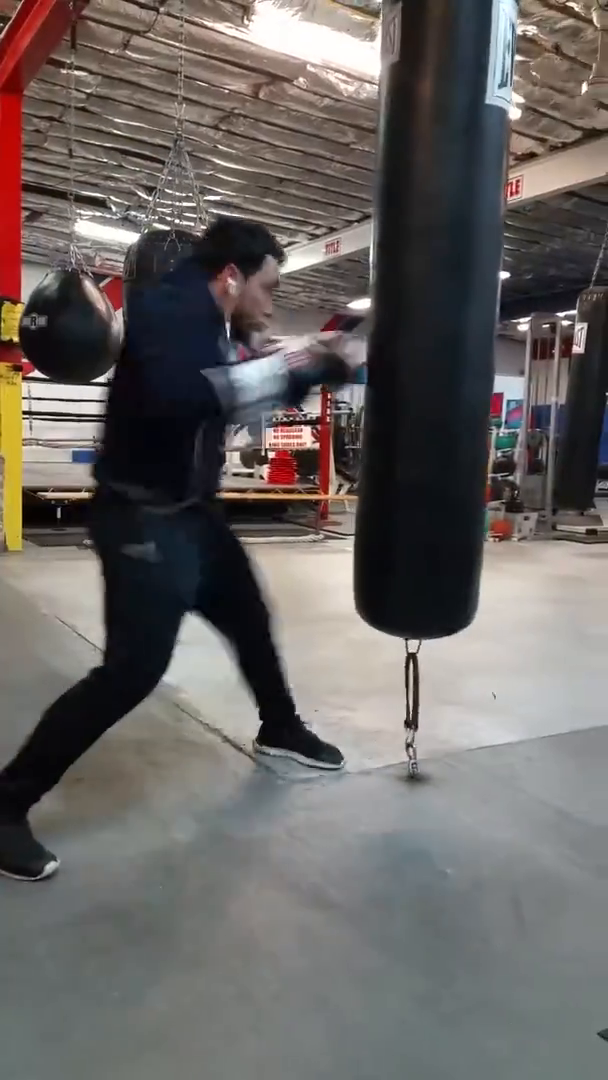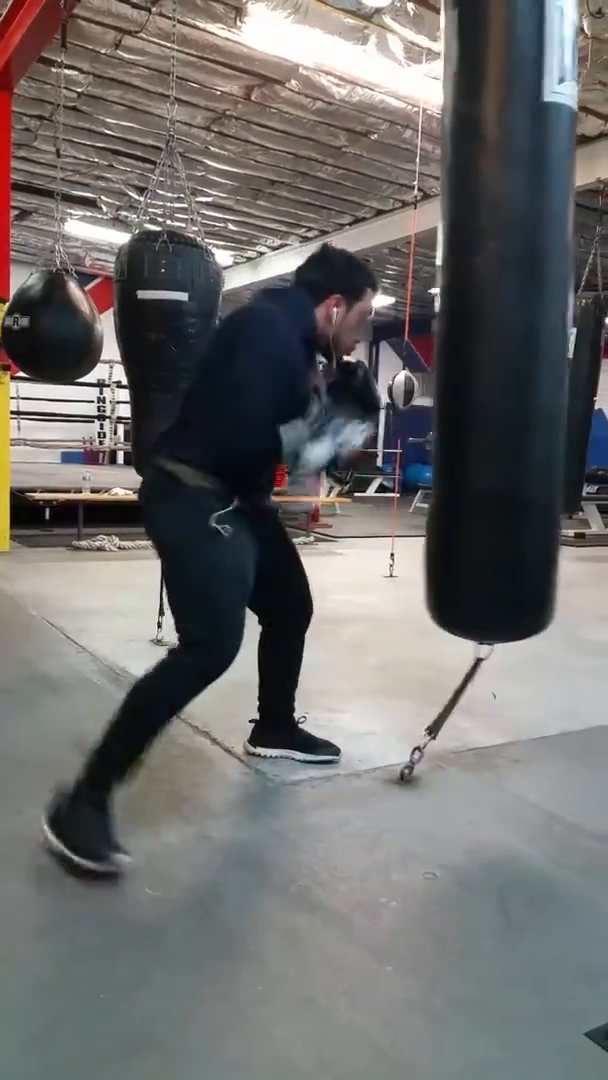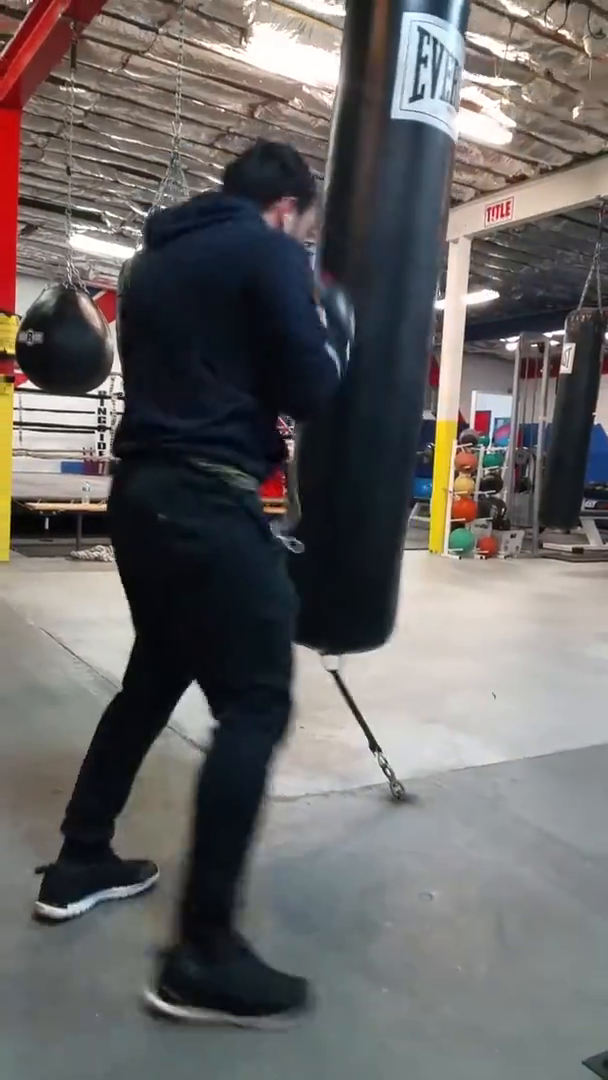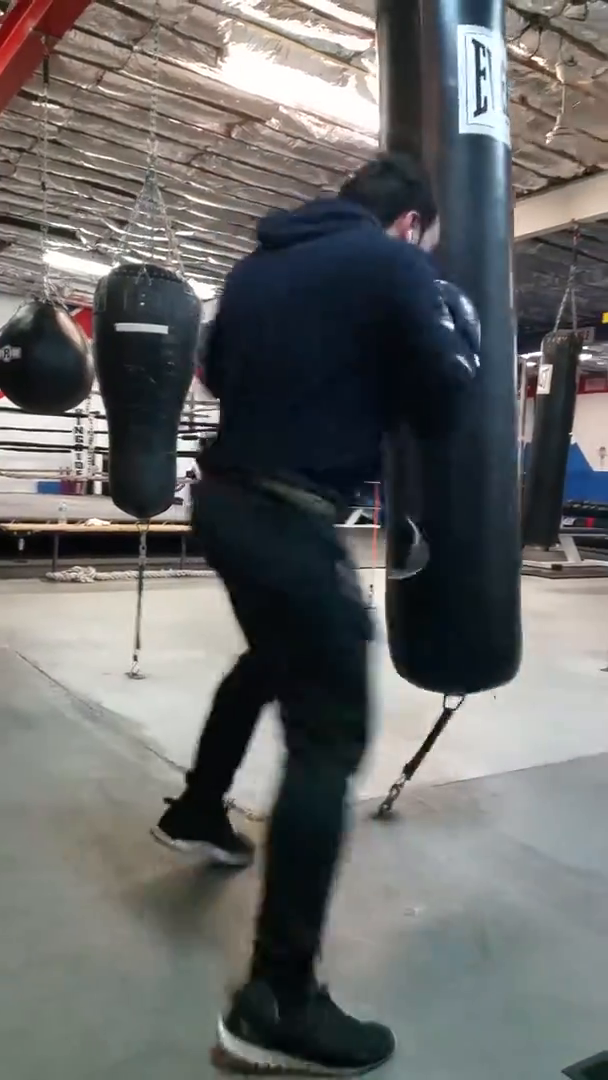
dt=0.7s
person 1, frame 1
left shoulder: (212, 323)
right shoulder: (170, 309)
left elbow: (254, 391)
right elbow: (169, 399)
left wrist: (315, 364)
right wrist: (272, 370)
left hip: (190, 508)
right hip: (140, 516)
left knee: (248, 618)
right knee: (134, 669)
left ankle: (282, 728)
person 1, frame 2
left shoulder: (283, 335)
right shoulder: (271, 330)
left elbow: (286, 425)
right elbow: (242, 432)
left hip: (233, 498)
right hip: (192, 495)
left knee: (291, 608)
right knee: (208, 647)
left ankle: (275, 728)
right ankle: (85, 800)
person 1, frame 3
left shoulder: (151, 263)
right shoulder: (270, 255)
right elbow: (311, 389)
right wrist: (332, 338)
left hip: (140, 494)
right hip: (210, 500)
left knee: (155, 676)
right knee: (254, 708)
left ankle: (80, 861)
right ankle: (200, 954)
person 1, frame 4
left shoulder: (257, 266)
right shoulder: (393, 267)
right elbow: (439, 404)
right wrist: (456, 333)
left hip: (224, 501)
right hip: (288, 521)
left knee: (271, 662)
right knee: (328, 737)
left ankle: (197, 811)
right ankle: (278, 999)
